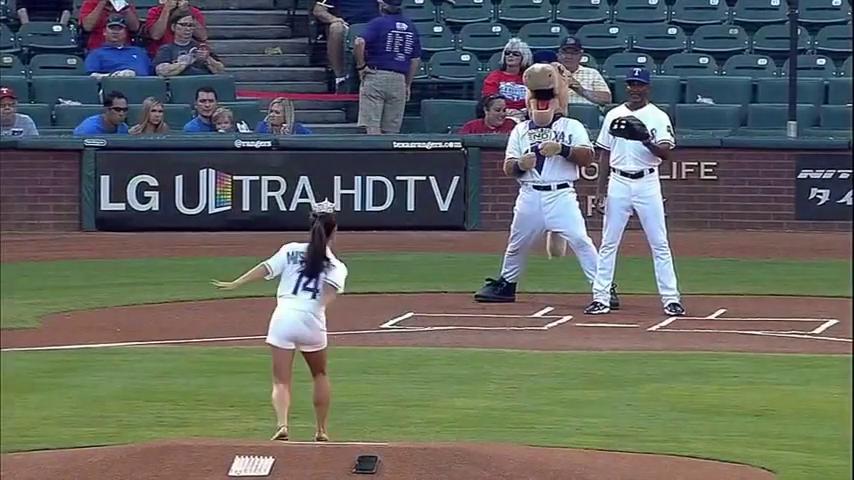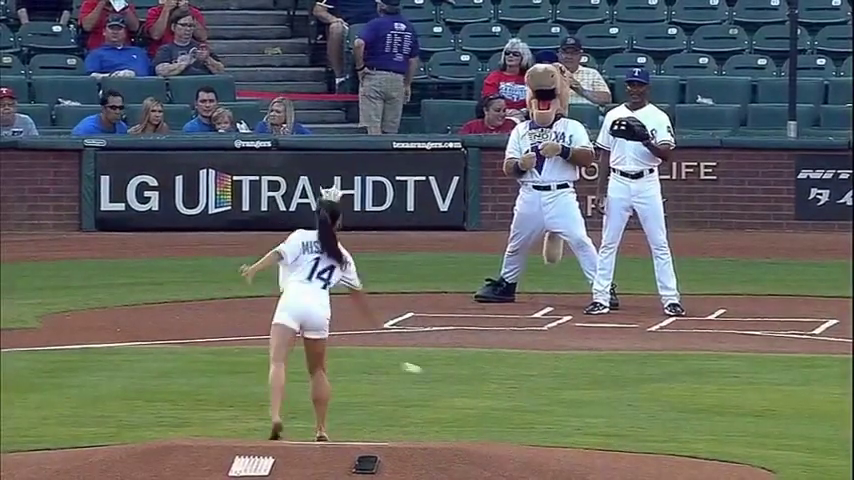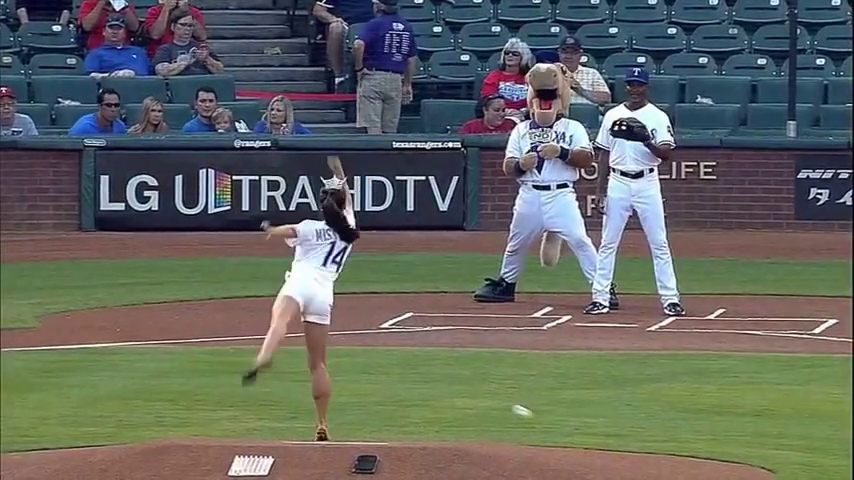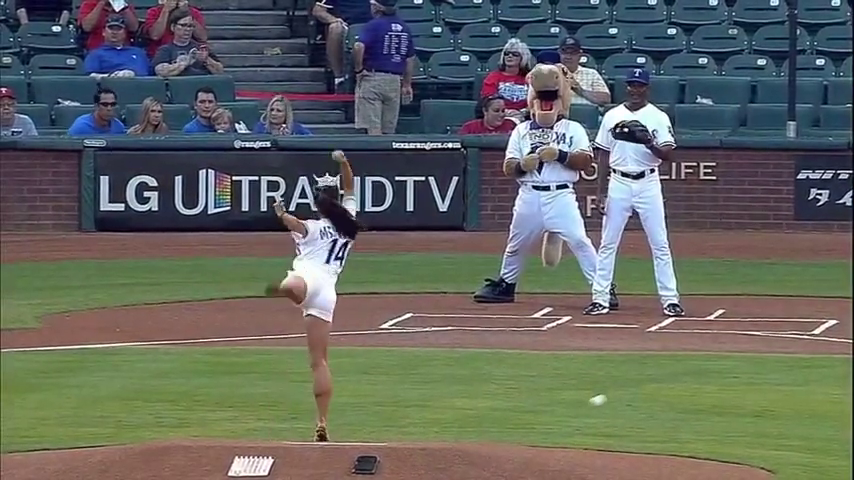
dt=1s
person 1, frame 1
left shoulder: (291, 250)
right shoulder: (336, 266)
left elbow: (263, 269)
right elbow: (331, 289)
left wrist: (234, 284)
right wrist: (319, 309)
left hip: (284, 318)
right hip: (311, 324)
left knee: (281, 383)
right knee: (320, 377)
left ankle: (282, 426)
right ankle: (321, 431)
person 1, frame 2
left shoulder: (300, 237)
right shoulder: (342, 255)
left elbow: (278, 254)
right elbow: (356, 291)
left wrist: (252, 269)
right wrist: (369, 315)
left hip: (292, 303)
right hip: (318, 310)
left knee: (277, 361)
right knee: (318, 371)
left ankle: (275, 417)
right ankle: (321, 431)
person 1, frame 3
left shoulder: (312, 227)
right shoulder: (348, 228)
left elbow: (289, 231)
right elbow: (347, 200)
left wrist: (272, 228)
right wrist: (340, 172)
left hip: (298, 285)
right hip: (322, 296)
left knee: (278, 325)
right knee: (318, 365)
left ankle: (262, 360)
right ankle: (321, 426)
person 1, frame 4
left shoulder: (317, 226)
right shoulder: (348, 224)
left elbow: (296, 226)
right elbow: (348, 188)
left wrist: (283, 215)
right wrist: (344, 165)
left hip: (306, 278)
right hip: (328, 293)
right knee: (319, 362)
left ankle: (285, 287)
right ankle: (322, 425)
person 2, frame 1
left shoulder: (659, 117)
right shoulder: (613, 115)
left elbow: (665, 152)
right elbow: (605, 154)
left wrist: (646, 140)
right wrist: (600, 189)
left hip: (647, 184)
right hip: (618, 184)
left knee: (659, 244)
right knee: (608, 243)
left ankle: (670, 298)
right ankle: (600, 298)
person 2, frame 2
left shoulder: (659, 117)
right shoulder: (612, 115)
left elbow: (666, 154)
right elbow: (605, 154)
left wrist: (646, 141)
right wrist: (600, 189)
left hip: (647, 184)
right hip: (618, 184)
left knee: (659, 243)
right knee: (608, 243)
left ankle: (670, 299)
right ankle: (600, 298)
person 2, frame 3
left shoulder: (658, 117)
right shoulder: (612, 115)
left elbow: (667, 154)
right elbow: (604, 154)
left wrist: (648, 142)
right wrist: (599, 189)
left hip: (647, 184)
right hip: (618, 184)
left knee: (659, 243)
right knee: (608, 243)
left ankle: (670, 298)
right ankle: (600, 298)
person 2, frame 4
left shoulder: (659, 117)
right shoulder: (612, 116)
left elbow: (668, 155)
right elbow: (604, 155)
left wrist: (650, 144)
right wrist: (600, 190)
left hip: (648, 184)
right hip: (619, 184)
left knee: (660, 244)
right knee: (608, 243)
left ankle: (670, 299)
right ankle: (600, 299)
person 3, frame 1
left shoulder: (572, 126)
right shoulder: (520, 129)
left elbow: (587, 157)
right elbow: (508, 168)
left wrist: (562, 148)
right wrist: (520, 165)
left hip: (561, 195)
right hip: (529, 195)
left knee: (579, 239)
right knee: (517, 243)
right ankle: (506, 284)
person 3, frame 2
left shoulder: (572, 126)
right shoulder: (521, 129)
left elbow: (588, 157)
right elbow: (508, 167)
left wrist: (562, 149)
right wrist: (520, 164)
left hip: (561, 196)
right hip: (529, 197)
left knee: (579, 240)
right knee: (517, 244)
right ankle: (505, 285)
person 3, frame 3
left shoulder: (572, 127)
right shoulder: (521, 129)
left elbow: (587, 159)
right elbow: (508, 166)
left wrist: (561, 151)
right wrist: (520, 165)
left hip: (560, 195)
right hip: (529, 195)
left knee: (579, 240)
right knee: (517, 243)
left ankle: (604, 288)
right ankle: (504, 284)
person 3, frame 4
left shoulder: (572, 128)
right shoulder: (521, 130)
left elbow: (586, 160)
right elbow: (508, 167)
left wrist: (560, 154)
right wrist: (521, 165)
left hip: (560, 196)
right hip: (529, 197)
left knee: (579, 241)
right knee: (516, 244)
left ankle: (604, 291)
right ankle: (504, 286)
person 4, frame 1
left shoulder: (378, 23)
right shoulder: (411, 27)
left elbow: (359, 42)
right elbow: (415, 59)
left wrist: (361, 65)
right wrist: (407, 84)
left hip: (376, 76)
right hip: (399, 80)
left knee: (371, 126)
right knee: (392, 130)
person 4, frame 2
left shoulder: (377, 23)
right shoulder: (409, 27)
left elbow: (358, 44)
right elbow: (414, 59)
left wrist: (360, 67)
right wrist: (407, 84)
left hip: (375, 77)
right hip: (397, 80)
left knee: (373, 127)
right knee: (391, 130)
person 4, frame 3
left shoulder: (375, 23)
right shoulder: (406, 26)
left elbow: (358, 45)
right elbow: (412, 59)
left wrist: (359, 68)
right wrist: (407, 84)
left hip: (373, 77)
right hip: (396, 80)
left knee: (373, 127)
right knee: (390, 130)
person 4, frame 4
left shoulder: (374, 25)
right shoulder: (404, 27)
left elbow: (358, 47)
right elbow: (410, 59)
left wrist: (358, 69)
right wrist: (407, 84)
left hip: (372, 79)
right hip: (394, 81)
left knee: (373, 128)
right knee: (389, 131)
